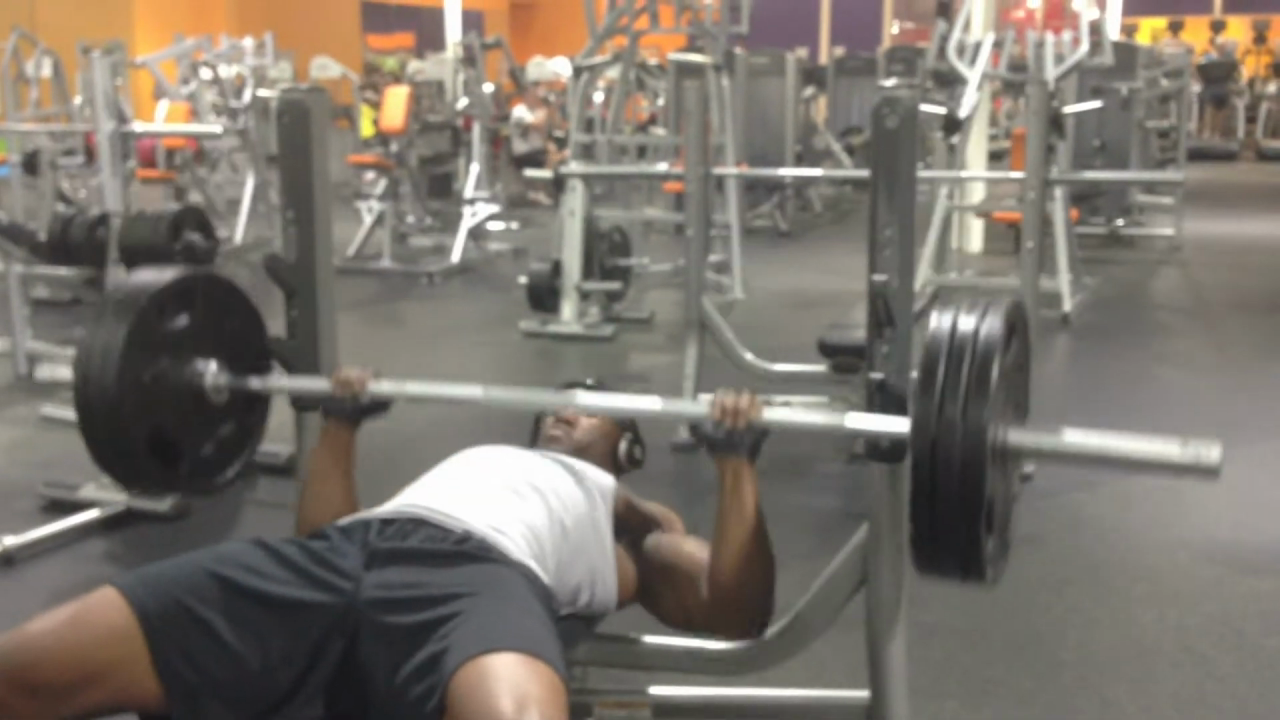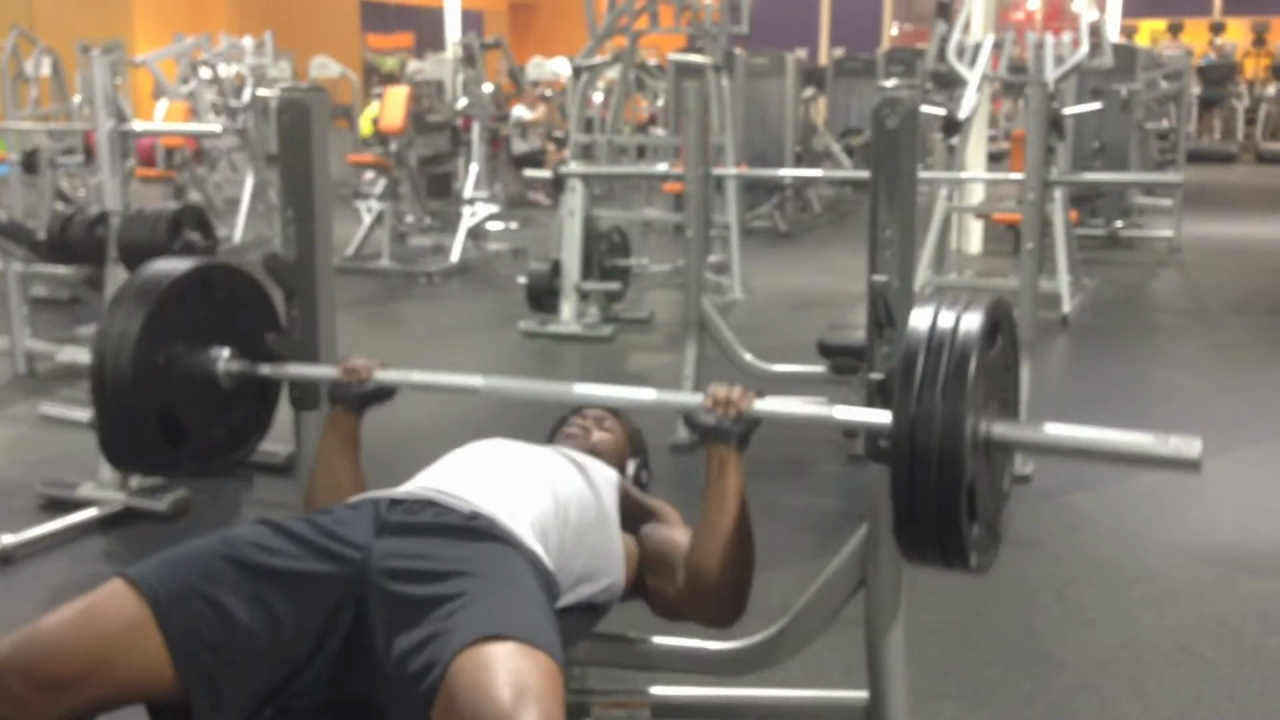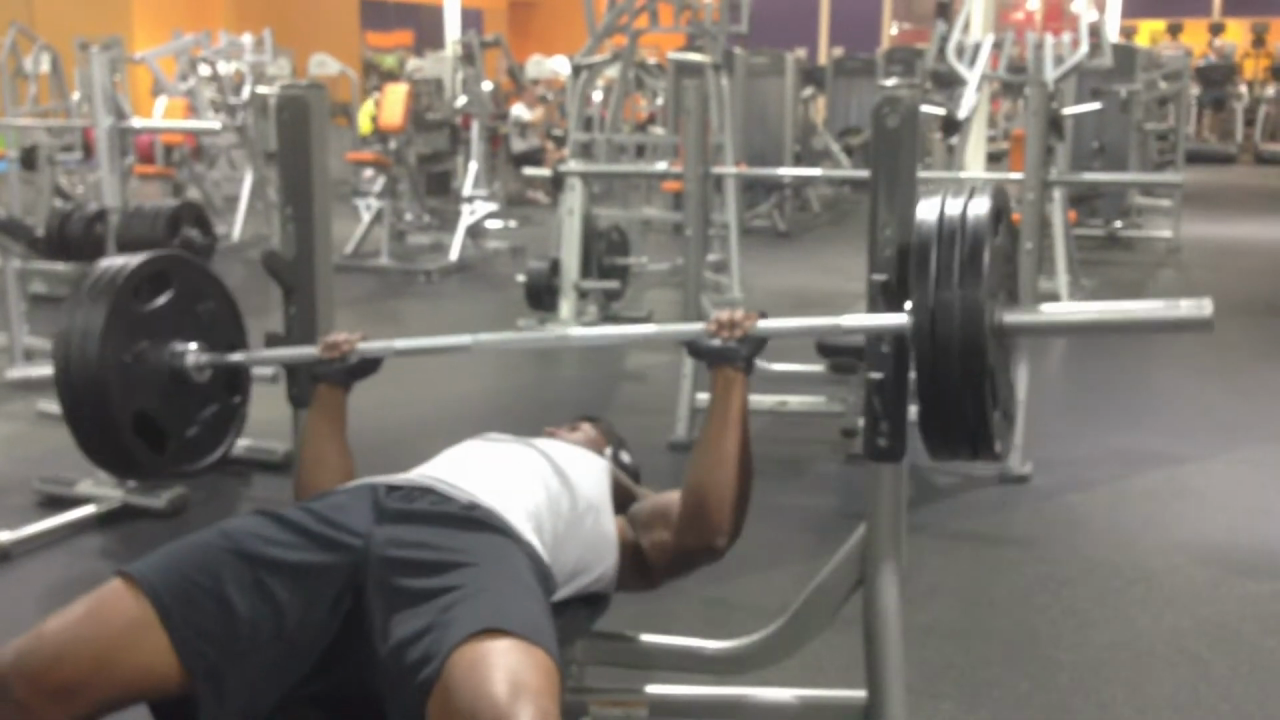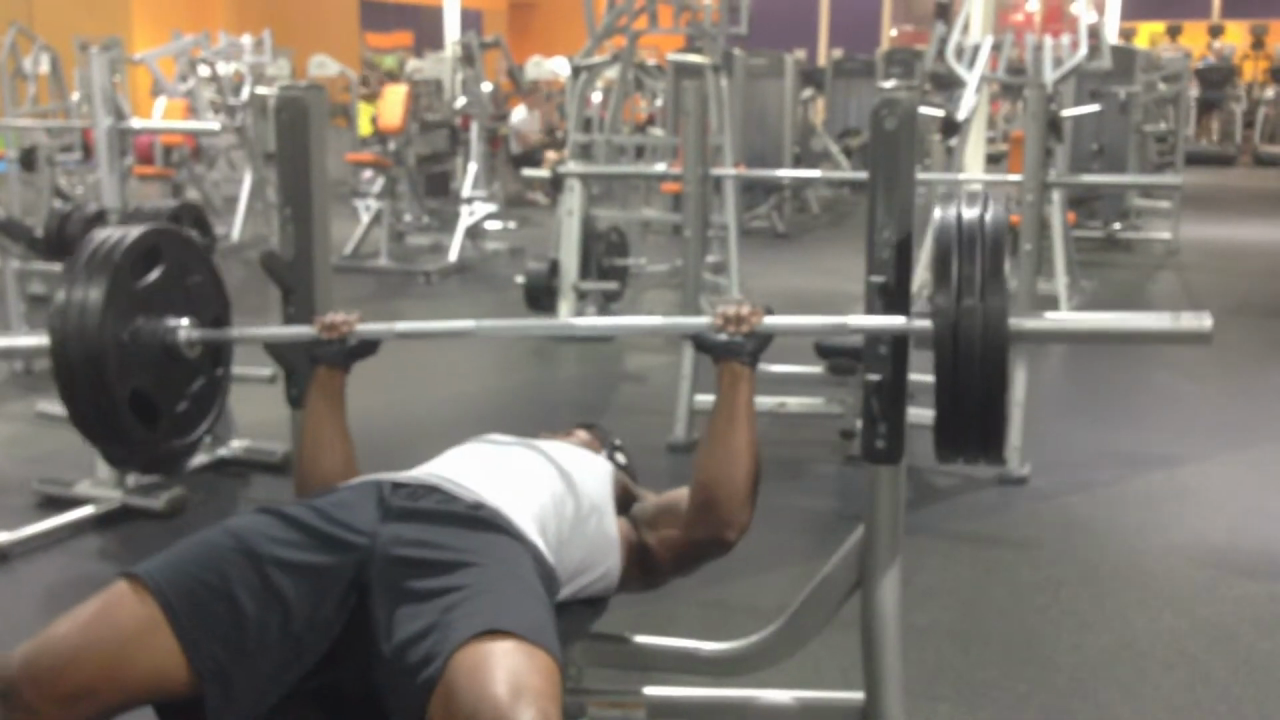
dt=0.5s
person 1, frame 1
left shoulder: (636, 524)
right shoulder: (475, 459)
left elbow: (737, 607)
right elbow: (317, 533)
left wrist: (735, 457)
right wrist: (340, 423)
left hip: (485, 577)
right hip: (349, 556)
person 1, frame 2
left shoulder: (638, 521)
right shoulder: (488, 449)
left elbow: (711, 596)
left wrist: (724, 448)
right wrist: (347, 410)
left hip: (488, 558)
right hip: (352, 535)
person 1, frame 3
left shoulder: (625, 521)
right shoulder: (488, 453)
left elbow: (709, 527)
right elbow: (321, 498)
left wrist: (729, 372)
right wrist: (332, 386)
left hip: (483, 546)
right hip: (350, 518)
person 1, frame 4
left shoulder: (629, 525)
right shoulder: (481, 450)
left elbow: (718, 519)
right elbow: (323, 488)
left wrist: (735, 368)
right wrist: (330, 367)
left hip: (487, 545)
right hip: (351, 517)
